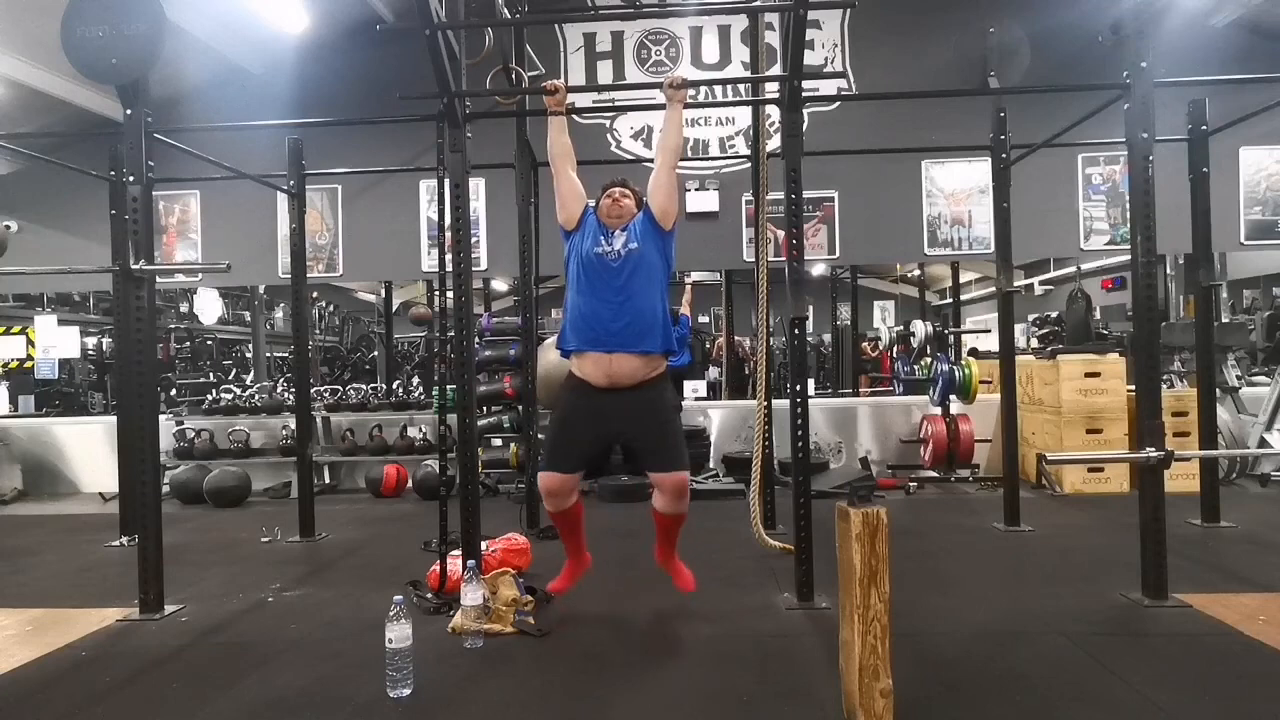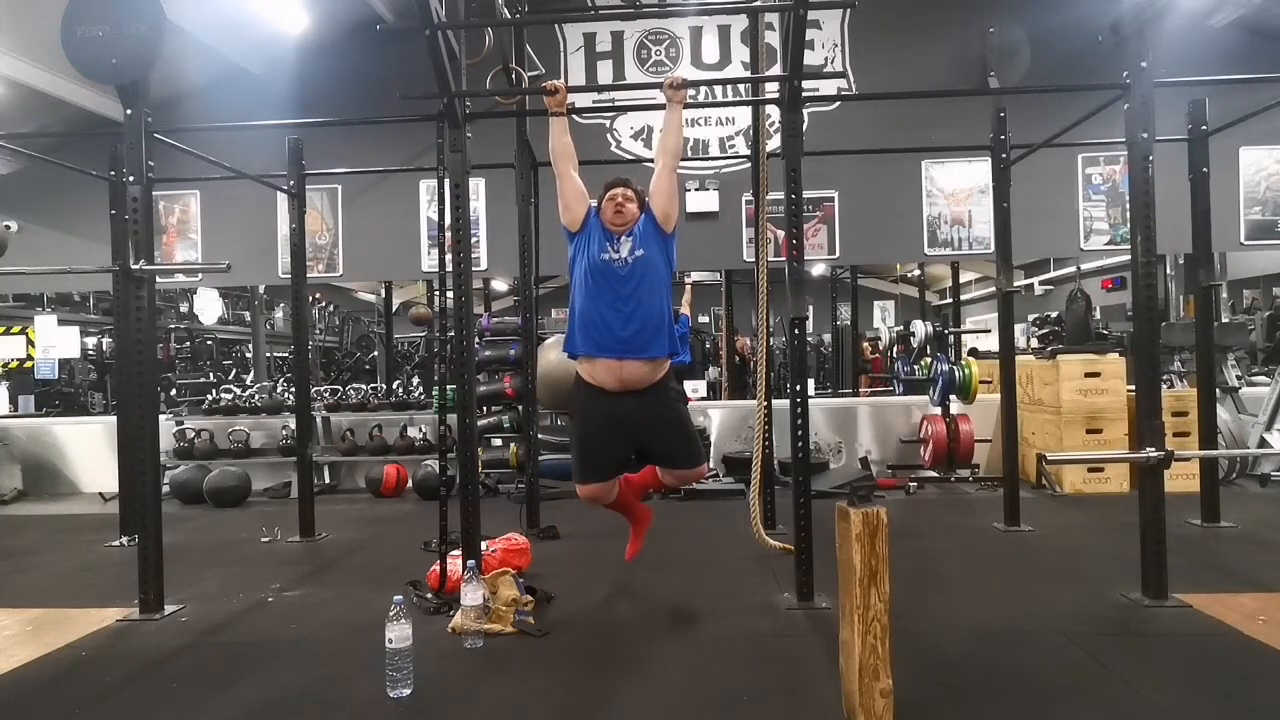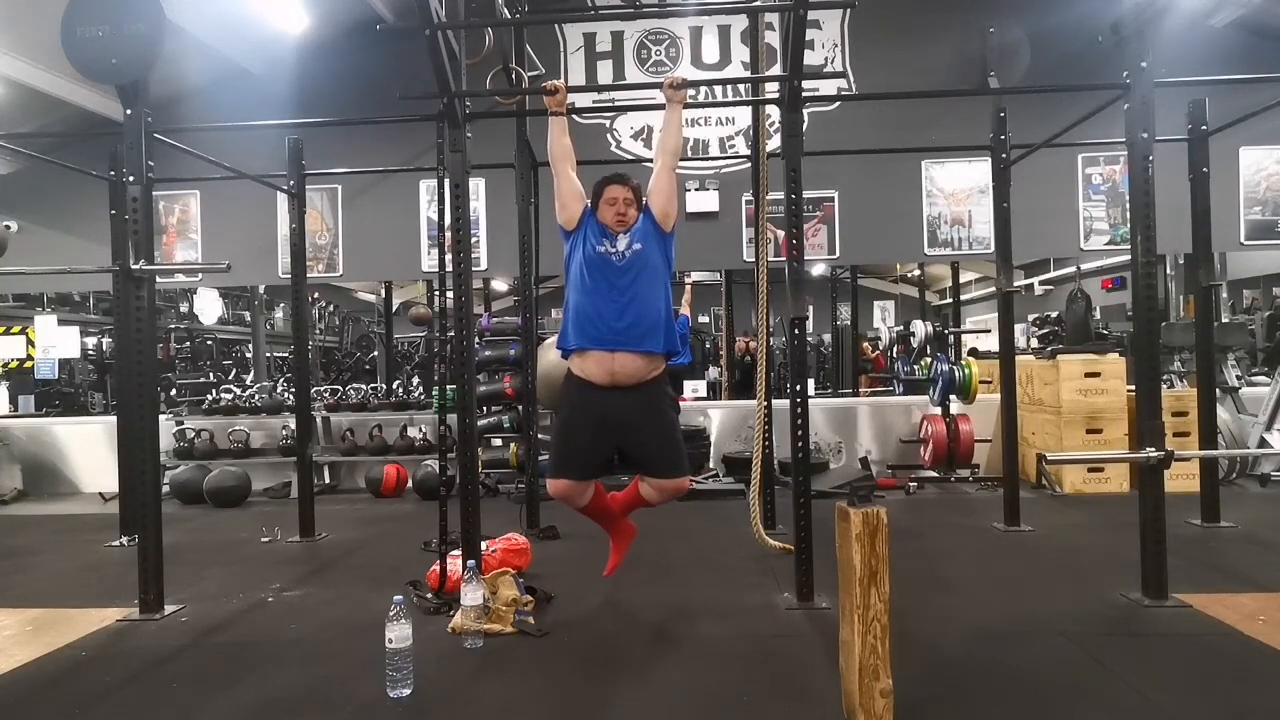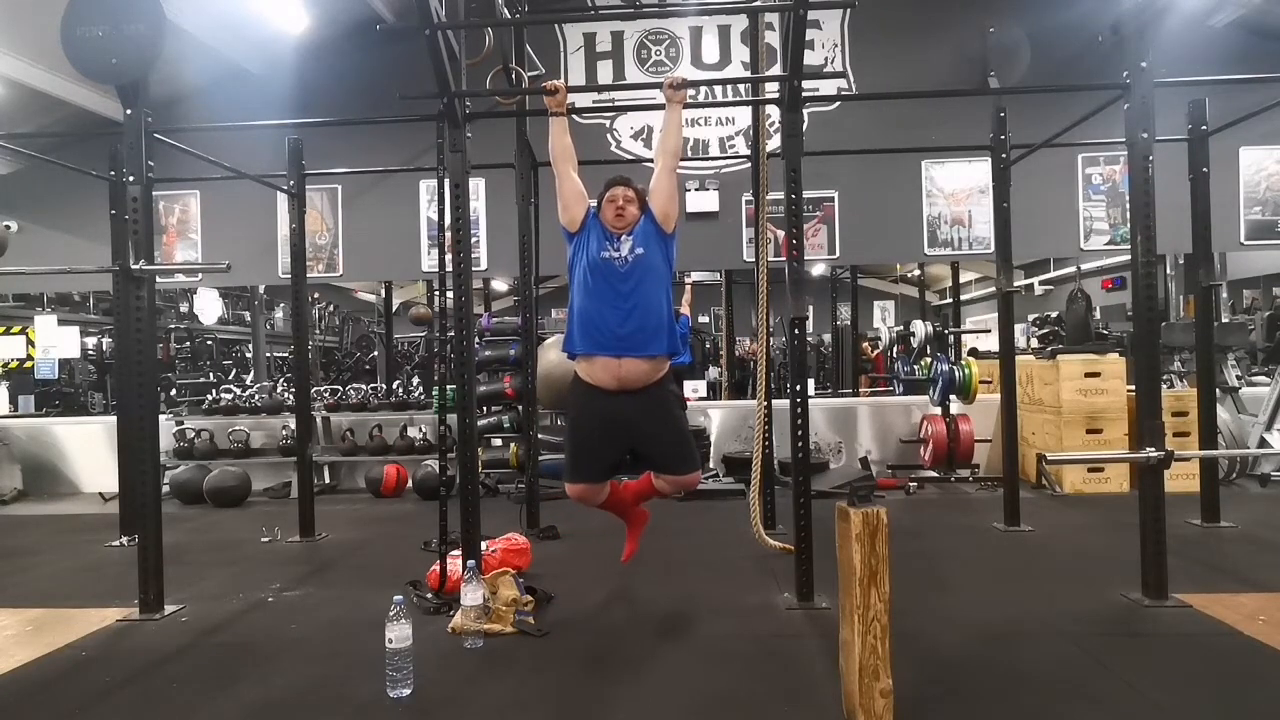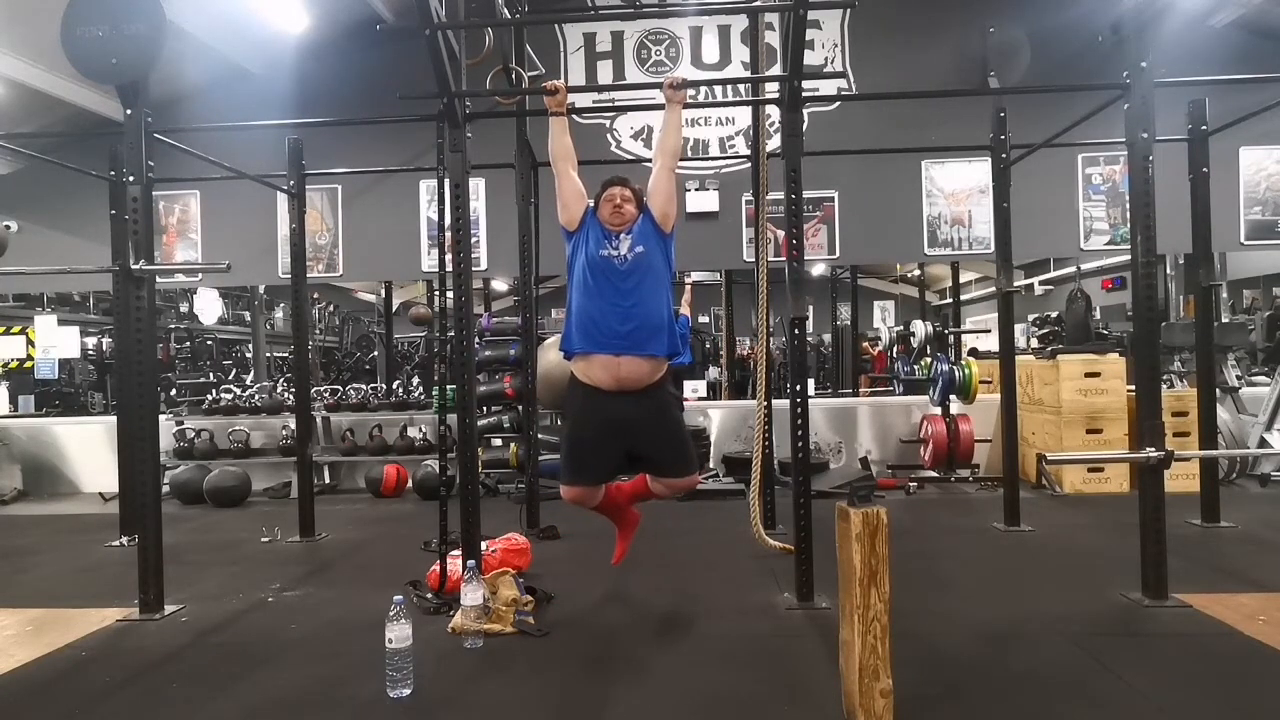
dt=1s
person 1, frame 1
left shoulder: (653, 229)
right shoulder: (580, 230)
left elbow: (665, 162)
right elbow: (563, 168)
left wrist: (674, 105)
right wrist: (556, 112)
left hip: (648, 388)
right hip: (584, 389)
left knee: (674, 483)
right knee: (553, 483)
left ankle: (667, 551)
right ankle: (576, 556)
person 1, frame 2
left shoulder: (655, 233)
right shoulder: (584, 234)
left elbow: (666, 163)
right elbow: (565, 169)
left wrist: (675, 106)
right wrist: (557, 112)
left hip: (655, 389)
right hip: (595, 393)
left knee: (690, 470)
right knee: (592, 489)
left ankle: (636, 485)
right ankle: (635, 513)
person 1, frame 3
left shoulder: (654, 231)
right shoulder: (581, 233)
left elbow: (665, 163)
right elbow: (563, 169)
left wrist: (674, 105)
right wrist: (556, 112)
left hip: (647, 390)
right hip: (585, 390)
left knee: (672, 483)
right knee: (563, 485)
left ankle: (617, 507)
right ankle: (615, 523)
person 1, frame 4
left shoulder: (655, 232)
right shoulder: (584, 234)
left elbow: (666, 163)
right elbow: (565, 169)
left wrist: (674, 105)
right wrist: (558, 112)
left hip: (653, 390)
right hip: (592, 393)
left knee: (684, 477)
right knee: (582, 489)
left ankle: (632, 495)
right ankle: (628, 509)
person 1, frame 5
left shoulder: (654, 232)
right shoulder: (582, 233)
left elbow: (664, 163)
right elbow: (564, 168)
left wrist: (673, 106)
right wrist: (557, 111)
left hip: (651, 392)
right hip: (589, 394)
left knee: (682, 479)
right knee: (576, 491)
left ankle: (626, 494)
right ankle: (620, 510)
